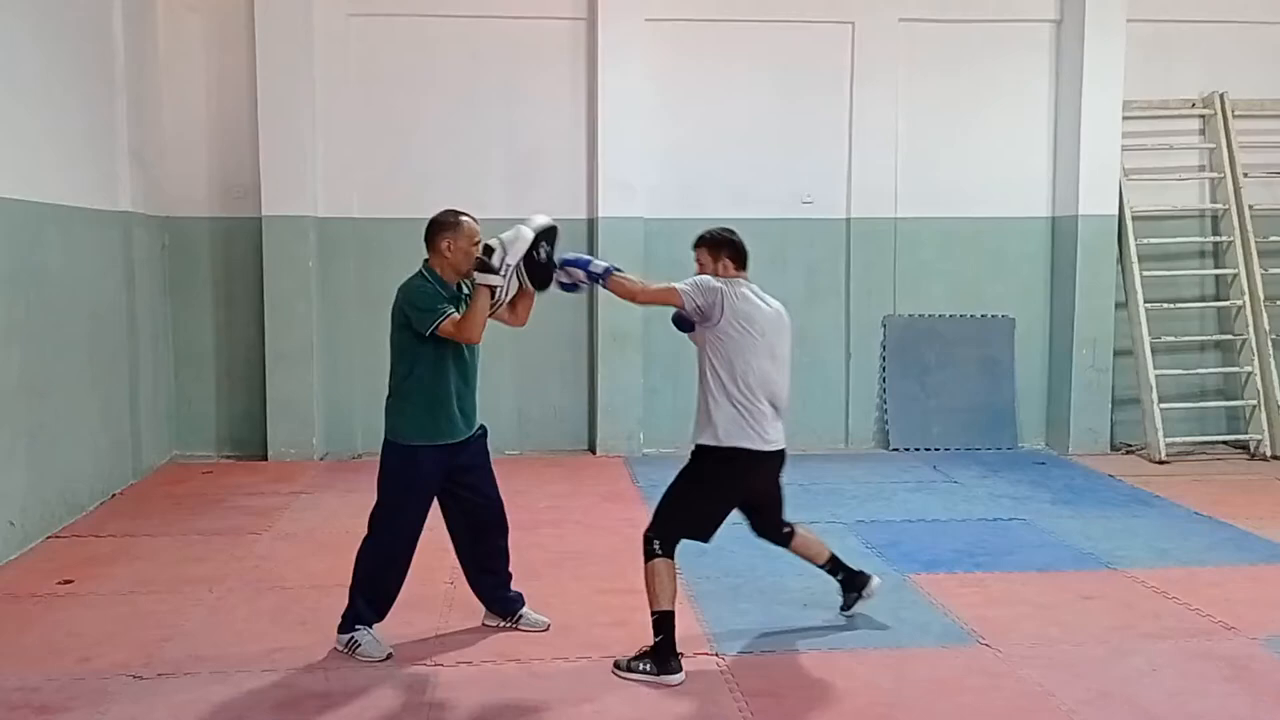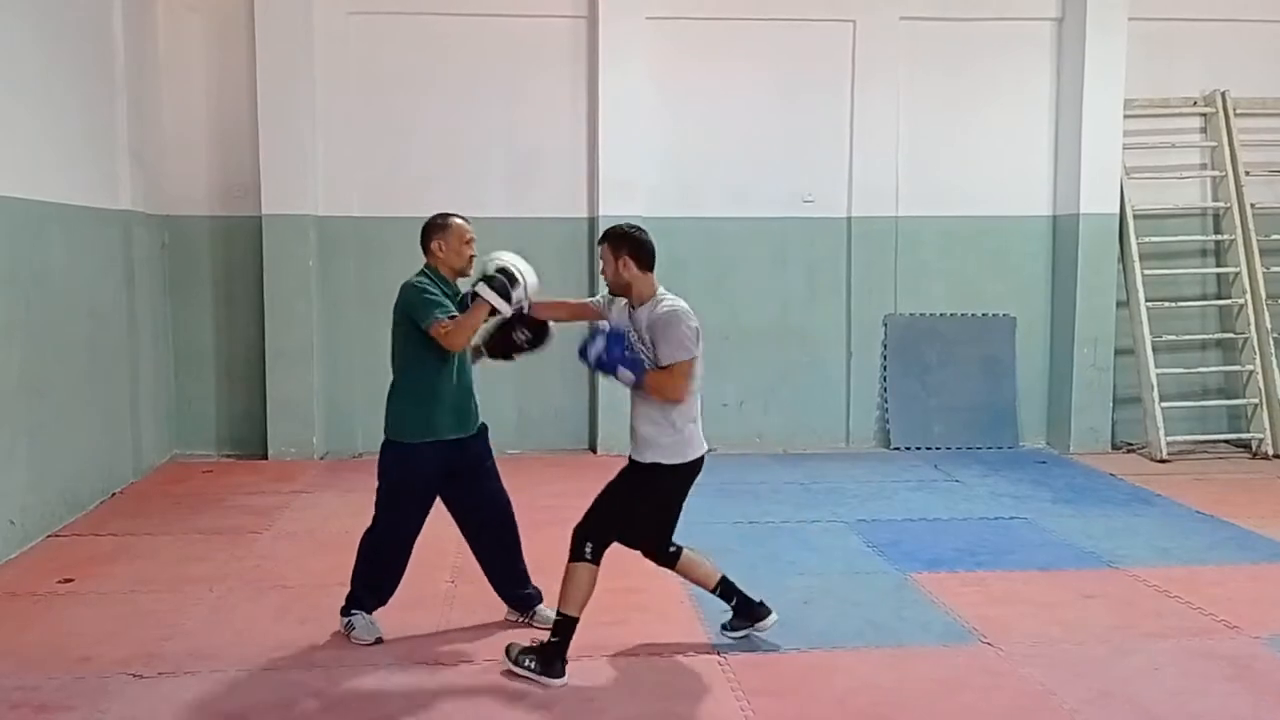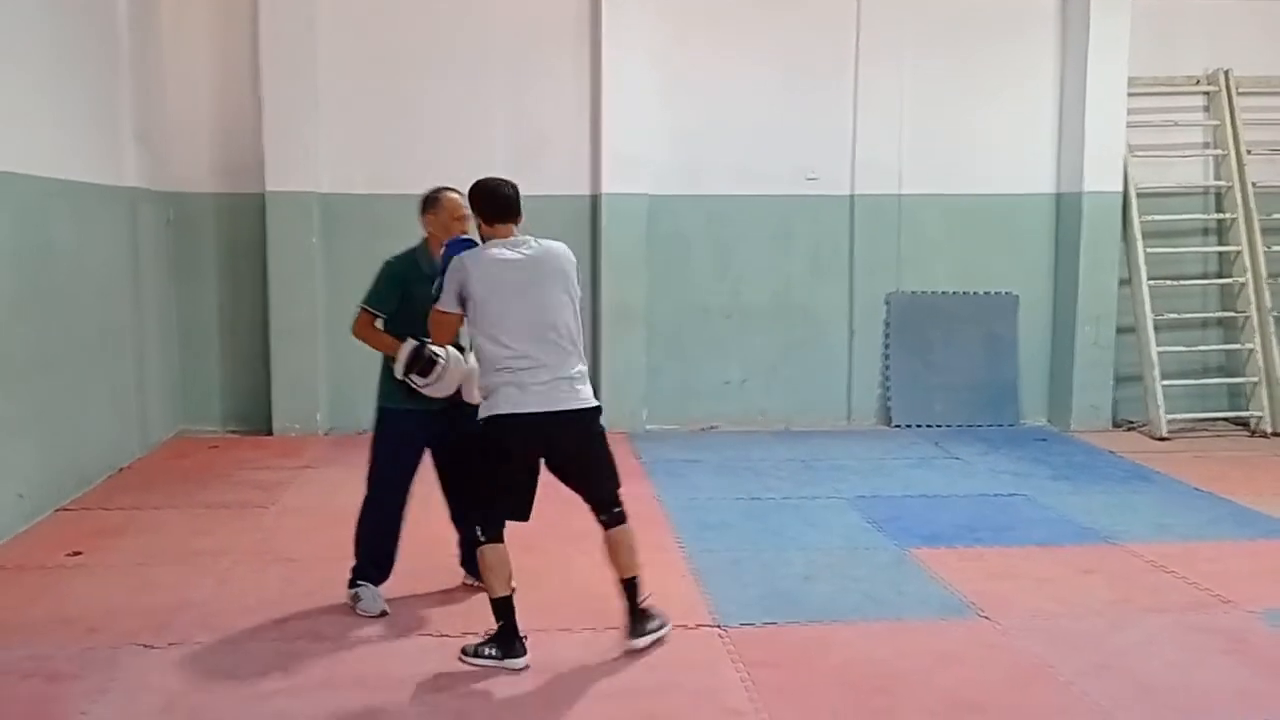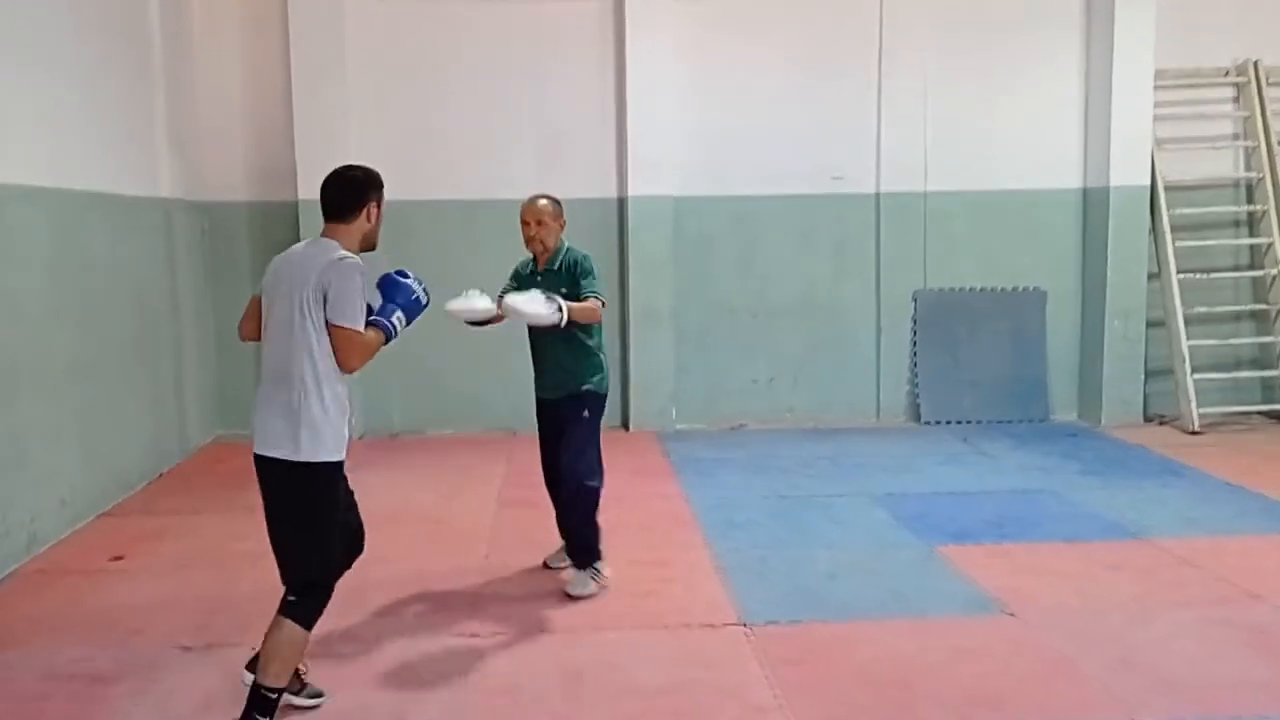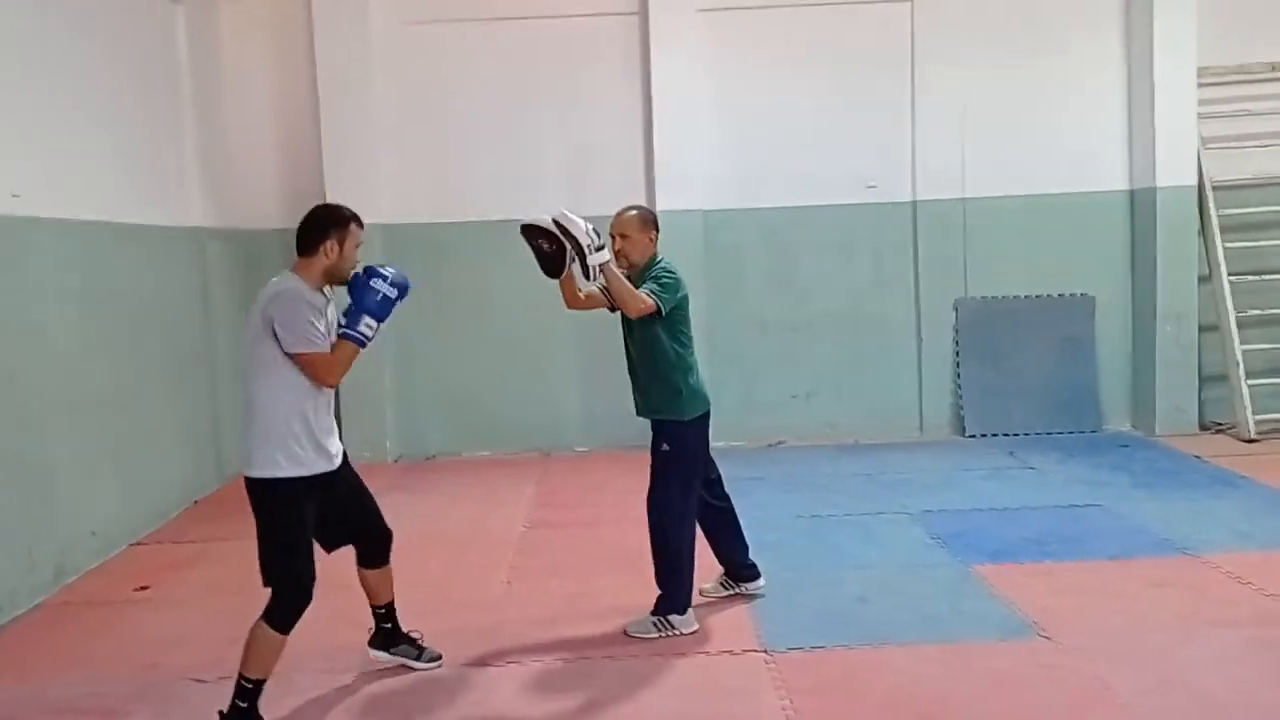
dt=1s
person 1, frame 1
left shoulder: (715, 292)
right shoulder: (776, 311)
left elbow: (643, 293)
left wrist: (593, 270)
left hip: (727, 450)
right hip: (767, 449)
left knee: (658, 538)
right knee: (773, 527)
left ankle: (664, 654)
right ankle: (854, 579)
person 1, frame 2
left shoulder: (672, 316)
right shoulder: (625, 306)
left elbow: (676, 389)
right elbow: (580, 310)
left wrist: (622, 368)
right wrist: (525, 305)
left hip: (666, 458)
right hip: (665, 456)
left knee: (587, 540)
right knee: (657, 547)
left ankle: (552, 656)
right ankle: (749, 609)
person 1, frame 3
left shoulder: (467, 267)
right shoulder: (559, 255)
left elbow: (442, 333)
left wrist: (446, 287)
left hip: (508, 416)
right hip: (575, 408)
left knee: (487, 522)
right knee: (610, 510)
left ankle: (507, 639)
right ankle: (638, 617)
person 1, frame 4
left shoulder: (287, 262)
right shoulder: (341, 267)
left elbow: (248, 329)
right elbow: (351, 356)
right wrist: (395, 313)
left hip: (279, 442)
right hip: (307, 449)
left knee: (344, 543)
right knee: (310, 585)
left ankle: (273, 662)
person 1, frame 5
left shoulder: (314, 295)
right shoulder: (287, 299)
left elbow: (333, 349)
right elbow: (327, 374)
left wrist: (361, 310)
right wrist: (370, 314)
left hip: (326, 460)
right hip: (282, 474)
left knee: (376, 542)
right knee: (293, 597)
left ankle: (389, 636)
person 2, frame 1
left shoulder: (463, 288)
right shoulder: (417, 292)
left elbow: (516, 316)
right elbow: (469, 333)
right wrist: (487, 279)
left hip: (463, 435)
right hip: (415, 441)
left knee: (487, 521)
right knee: (393, 534)
left ankle: (502, 605)
right ankle: (355, 625)
person 2, frame 2
left shoulder: (454, 292)
right shoulder: (418, 291)
right elbow: (453, 340)
right wrist: (488, 299)
left hip: (464, 432)
right hip: (413, 438)
left knee: (494, 515)
right knee: (394, 527)
left ankle: (523, 601)
right ankle: (357, 609)
person 2, frame 3
right shoulder: (401, 269)
right elbow: (362, 325)
right wrist: (402, 354)
left hip: (455, 399)
right hip: (405, 402)
left knee: (470, 484)
right knee: (387, 492)
left ankle: (475, 565)
right ankle: (365, 580)
person 2, frame 4
left shoulder: (579, 262)
right shoulder: (526, 270)
left elbow: (594, 311)
right elbow: (498, 307)
left wrist: (562, 309)
left hip: (584, 385)
right hip: (547, 388)
left knee: (578, 470)
right knee: (554, 472)
left ankle: (590, 561)
right ankle: (575, 544)
person 2, frame 5
left shoulder: (666, 277)
right shoulder: (627, 280)
left elbow: (635, 307)
right elbow: (577, 301)
left wrist: (602, 262)
left hip: (681, 410)
right hip: (675, 409)
left knee: (668, 507)
right knee: (706, 492)
left ankle: (675, 611)
right ankle: (742, 573)
